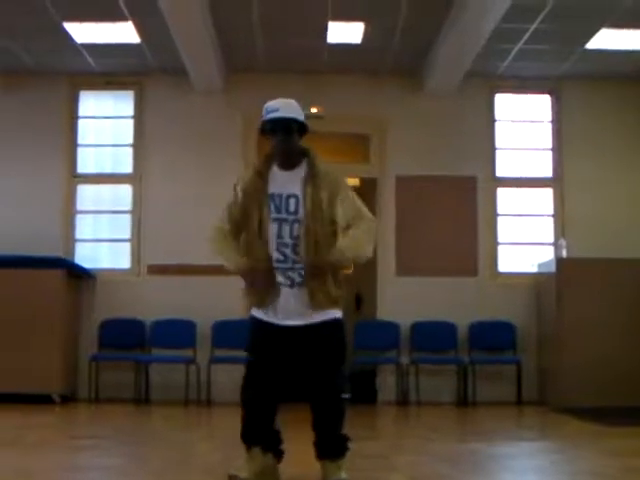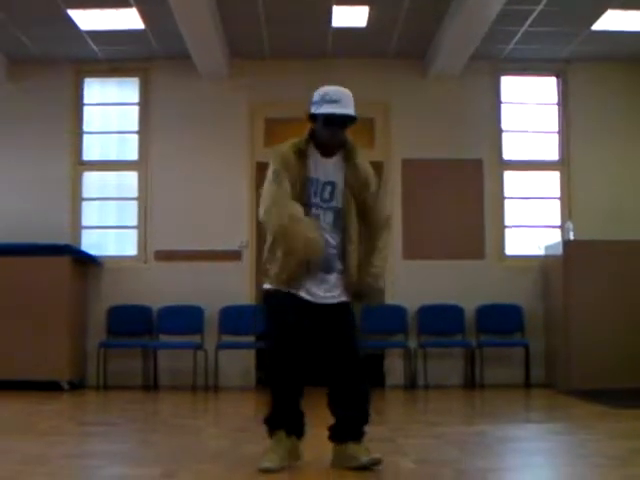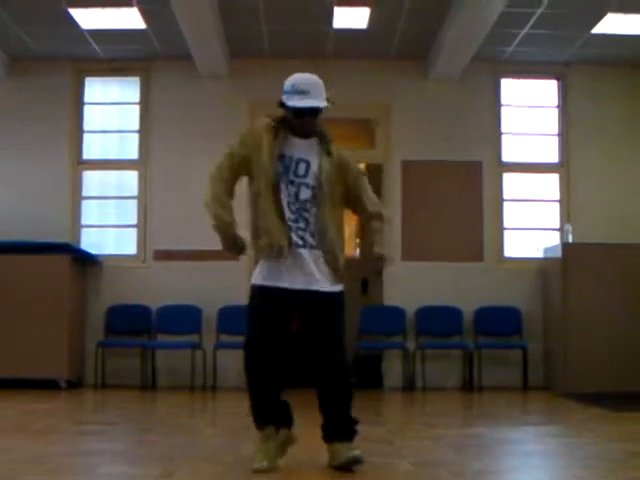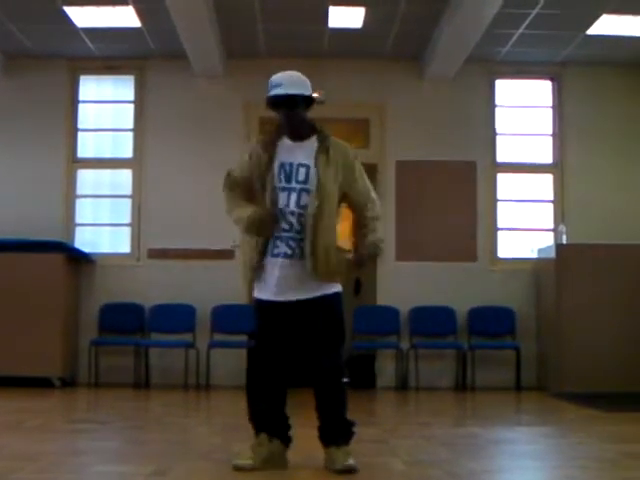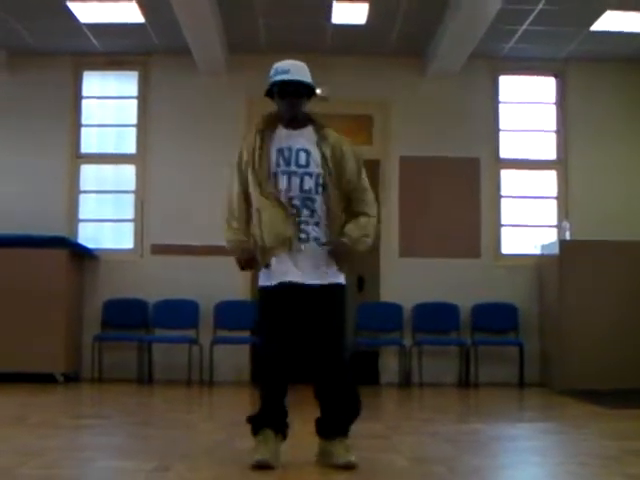
dt=1s
person 1, frame 1
left shoulder: (327, 181)
right shoulder: (251, 184)
left elbow: (362, 227)
right elbow: (226, 232)
left wrist: (336, 258)
right wrist: (241, 264)
left hip: (320, 311)
right hip: (269, 311)
left knee: (327, 392)
right knee: (257, 390)
person 1, frame 2
left shoulder: (359, 170)
right shoulder: (287, 159)
left elbow: (376, 227)
right elbow: (276, 211)
left wrist: (371, 277)
right wrist: (312, 246)
left hip: (336, 291)
right hip: (287, 285)
left knee: (348, 367)
right knee: (284, 364)
left ankle: (348, 443)
right ankle: (283, 440)
person 1, frame 3
left shoulder: (335, 159)
right shoulder: (258, 139)
left elbow: (366, 204)
right elbow: (223, 177)
left wrist: (375, 248)
right wrist: (226, 228)
left hip: (323, 277)
right hip: (271, 274)
left knee: (331, 362)
right knee: (259, 355)
left ankle: (340, 440)
right ankle: (275, 430)
person 1, frame 4
left shoulder: (337, 154)
right shoulder: (262, 152)
left elbow: (364, 203)
right elbow: (234, 188)
left wrist: (369, 241)
right wrist: (249, 217)
left hip: (320, 282)
right hip: (270, 283)
left knee: (327, 369)
right knee: (264, 369)
left ankle: (337, 445)
right ankle: (269, 442)
person 1, frame 5
left shoulder: (333, 144)
right shoulder: (256, 144)
left elbow: (362, 199)
right elbow: (241, 200)
left wrist: (353, 239)
right wrist: (241, 245)
left hip: (326, 270)
right hip: (277, 269)
left knee: (331, 360)
right knee: (273, 359)
left ankle: (333, 438)
right ankle: (269, 435)
